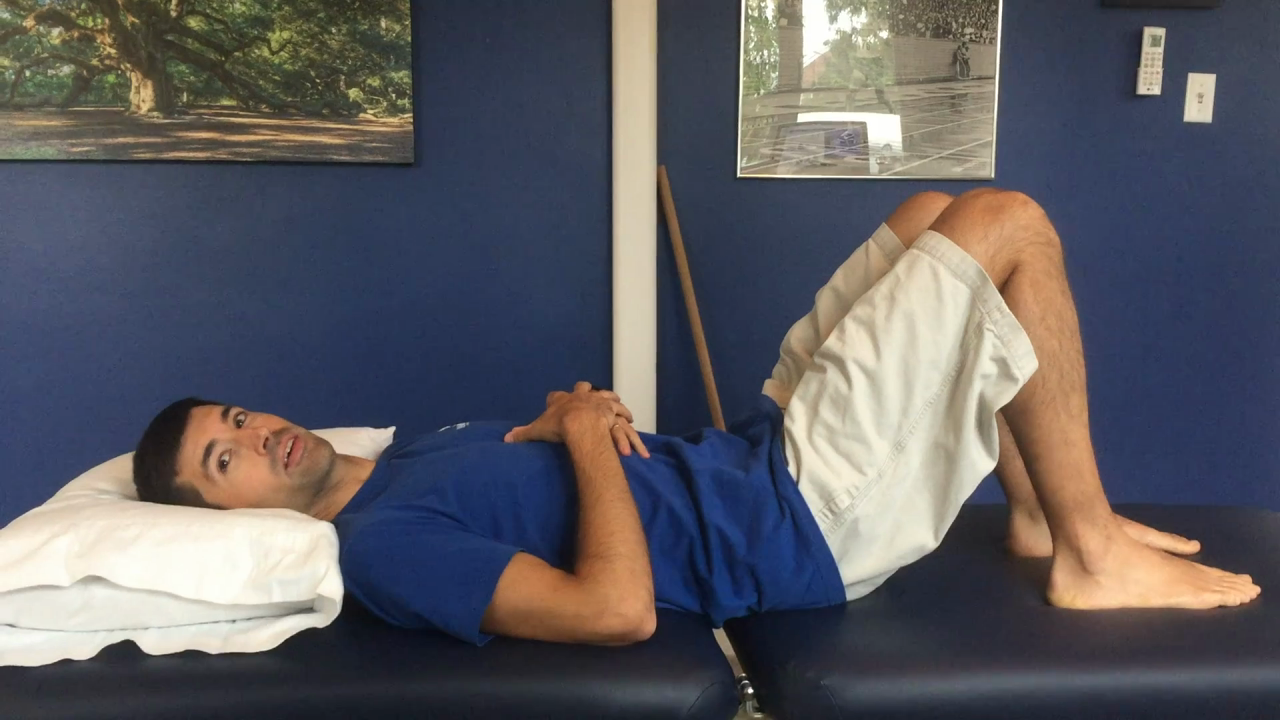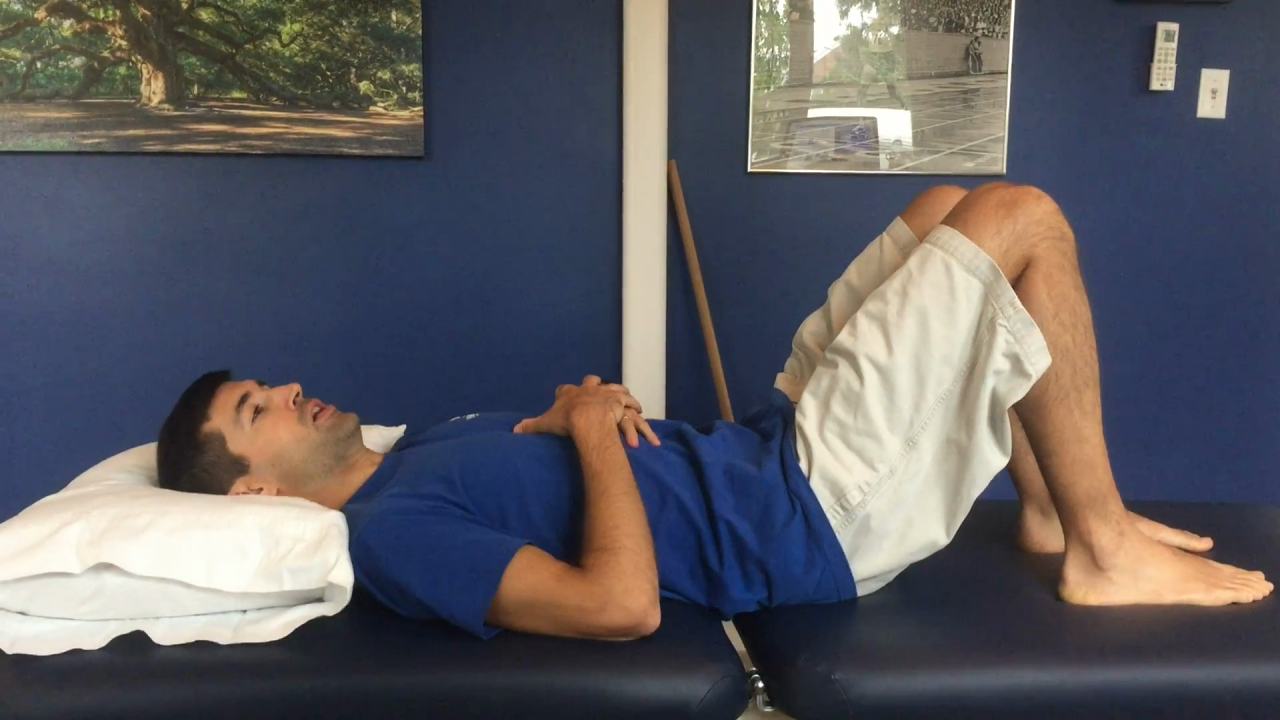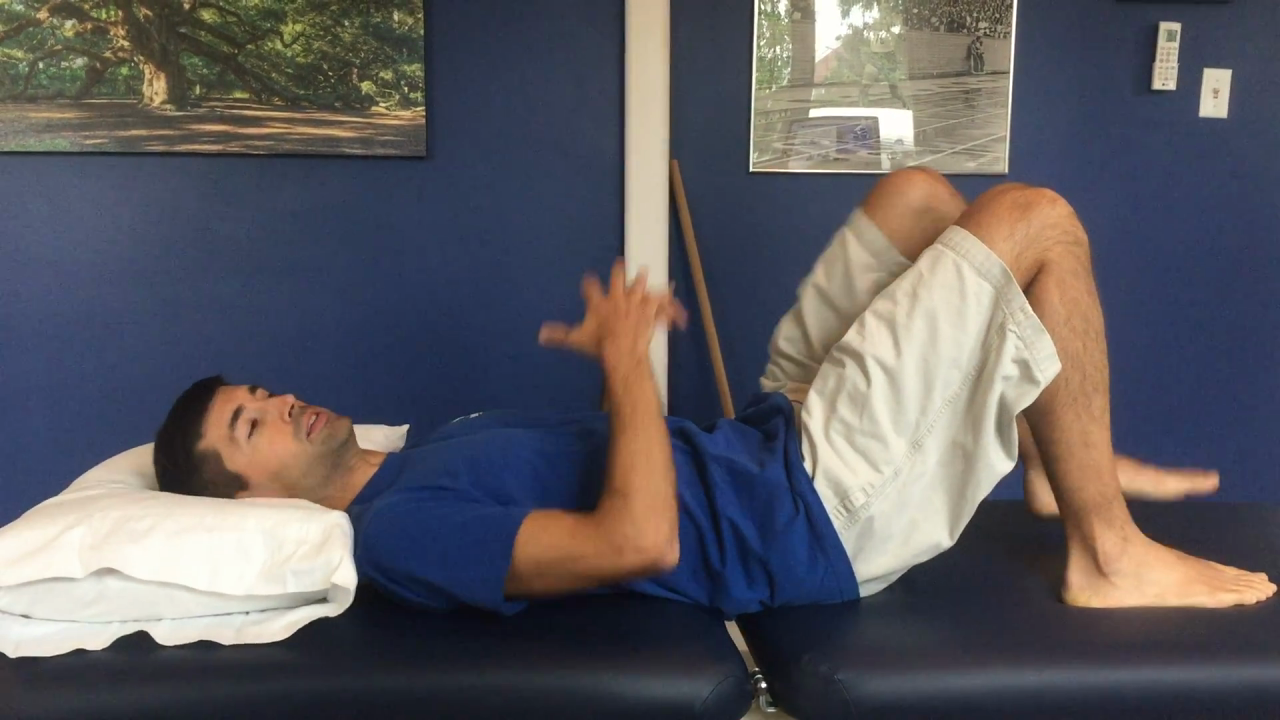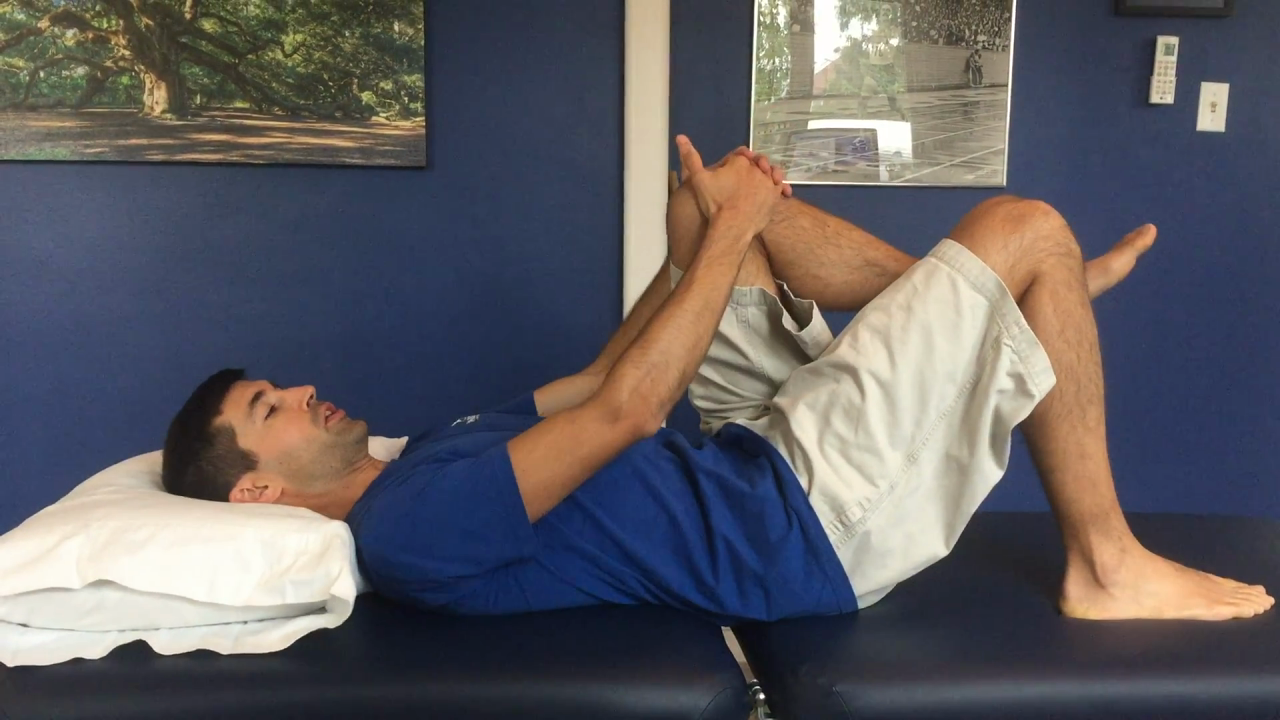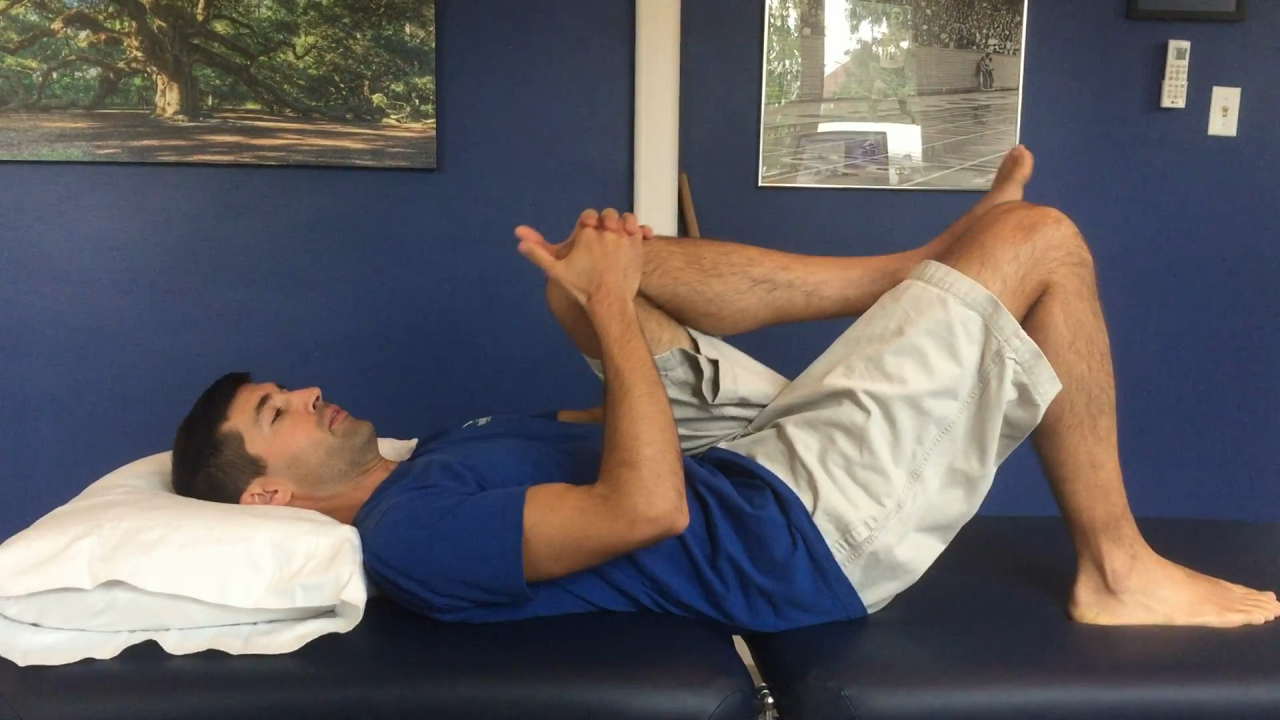
dt=1s
person 1, frame 1
left shoulder: (401, 460)
right shoulder: (383, 545)
right elbow: (620, 611)
left wrist: (568, 416)
right wrist: (585, 434)
left hip: (755, 452)
right hip: (803, 521)
left knee: (935, 213)
right knee: (1007, 223)
left ankle: (1040, 513)
right ankle: (1091, 555)
person 1, frame 2
left shoulder: (416, 450)
right shoulder: (392, 532)
right elbow: (623, 606)
left wrist: (584, 408)
right wrist: (593, 428)
left hip: (767, 444)
right hip: (815, 517)
left knee: (951, 209)
right knee: (1021, 220)
left ankle: (1051, 507)
right ankle: (1107, 552)
person 1, frame 3
left shoulder: (417, 461)
right shoulder: (402, 534)
right elbow: (646, 540)
left wrist: (611, 357)
right wrist: (627, 358)
left hip: (764, 442)
right hip: (813, 515)
left knee: (916, 193)
right knee: (1033, 219)
left ankle: (1062, 456)
right ankle: (1110, 556)
person 1, frame 4
left shoulder: (421, 463)
right shoulder: (412, 528)
left elbow: (596, 383)
right elbow: (628, 406)
left wrist: (708, 232)
right wrist: (733, 231)
left hip: (749, 459)
right hip: (806, 523)
left knee: (706, 209)
right knee: (1025, 225)
left ankle: (1022, 312)
right ankle: (1106, 564)
person 1, frame 5
left shoulder: (427, 465)
right shoulder: (414, 538)
left elbow: (616, 433)
right elbow: (649, 506)
left wrist: (603, 292)
right wrist: (611, 305)
left hip: (747, 465)
right hip: (805, 527)
right knee: (1039, 240)
left ankle: (928, 268)
right ankle: (1118, 570)
